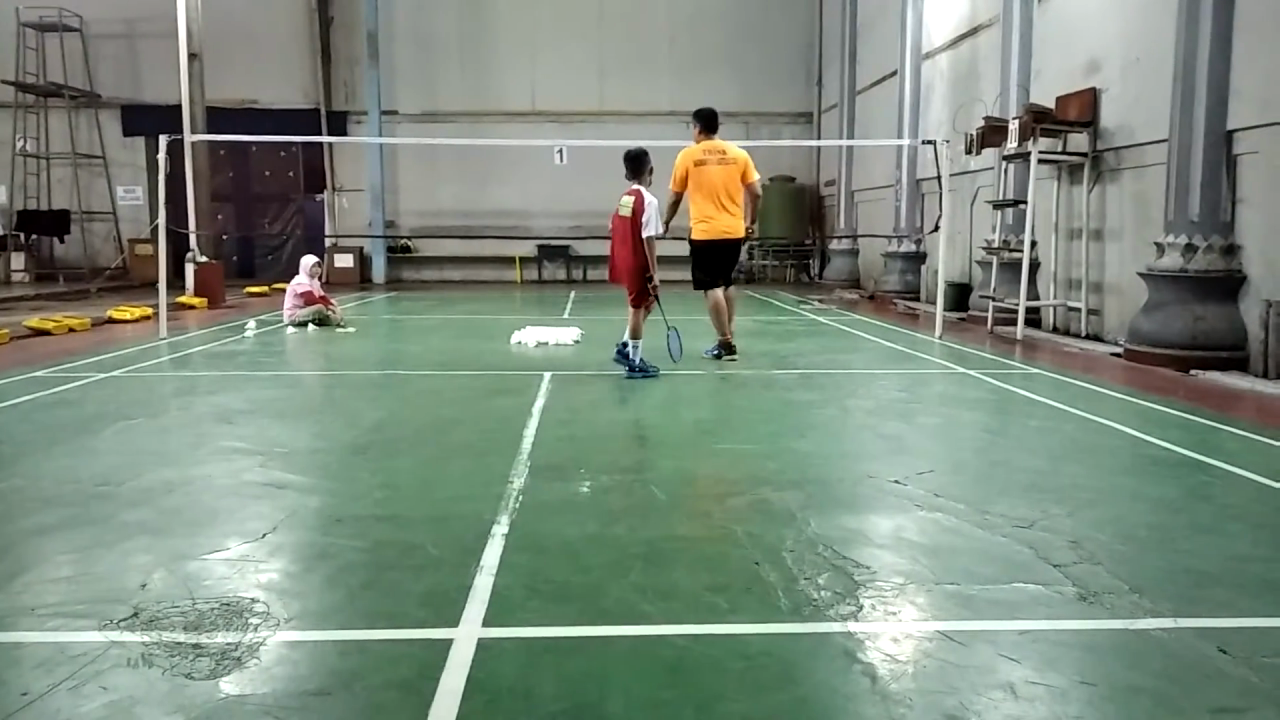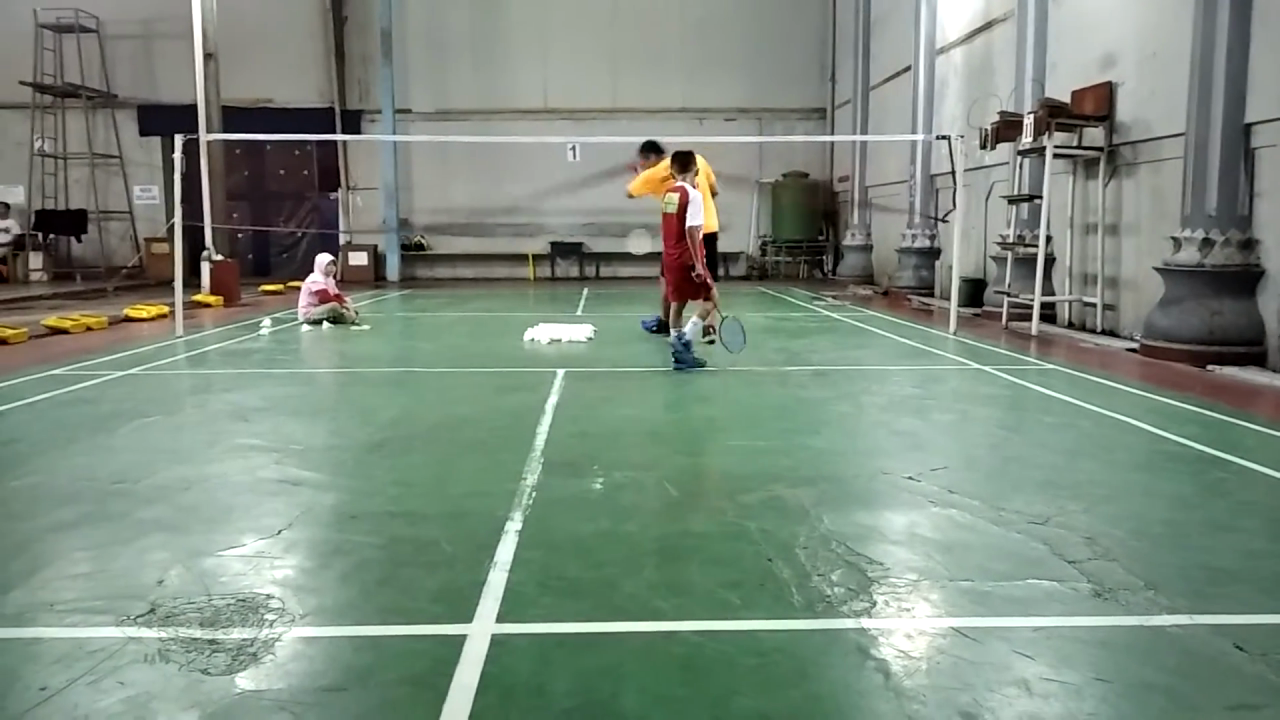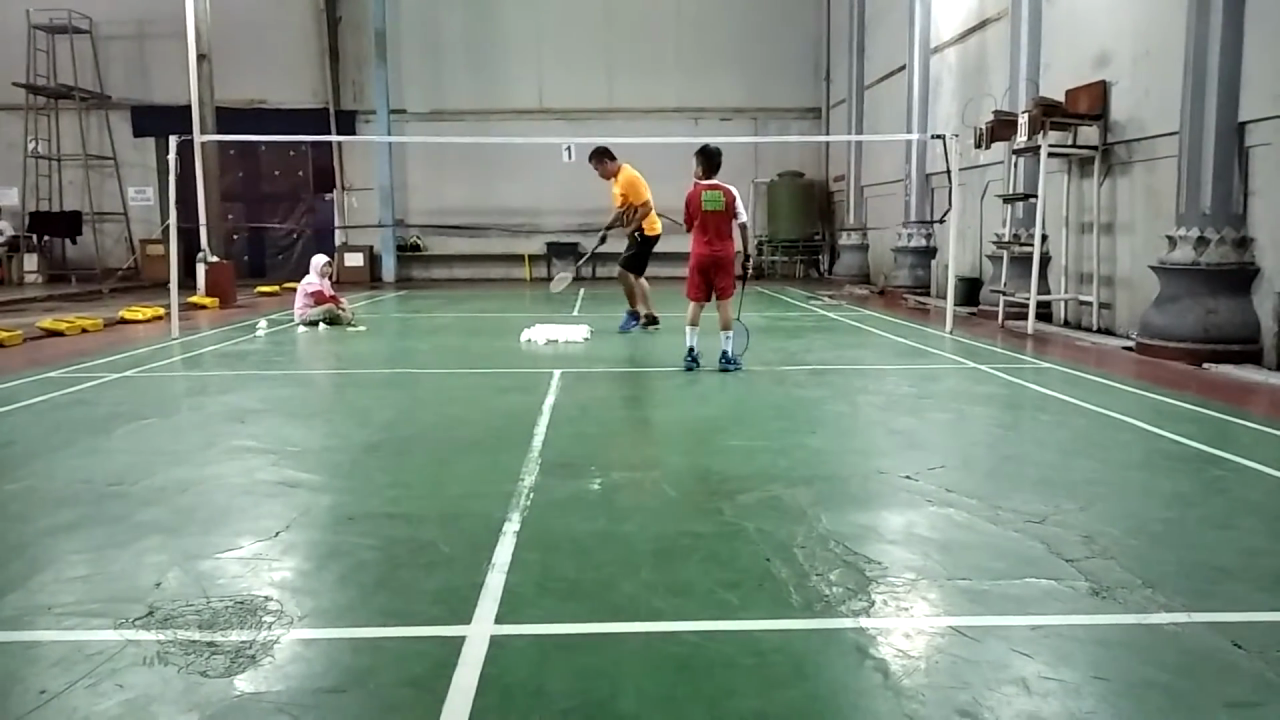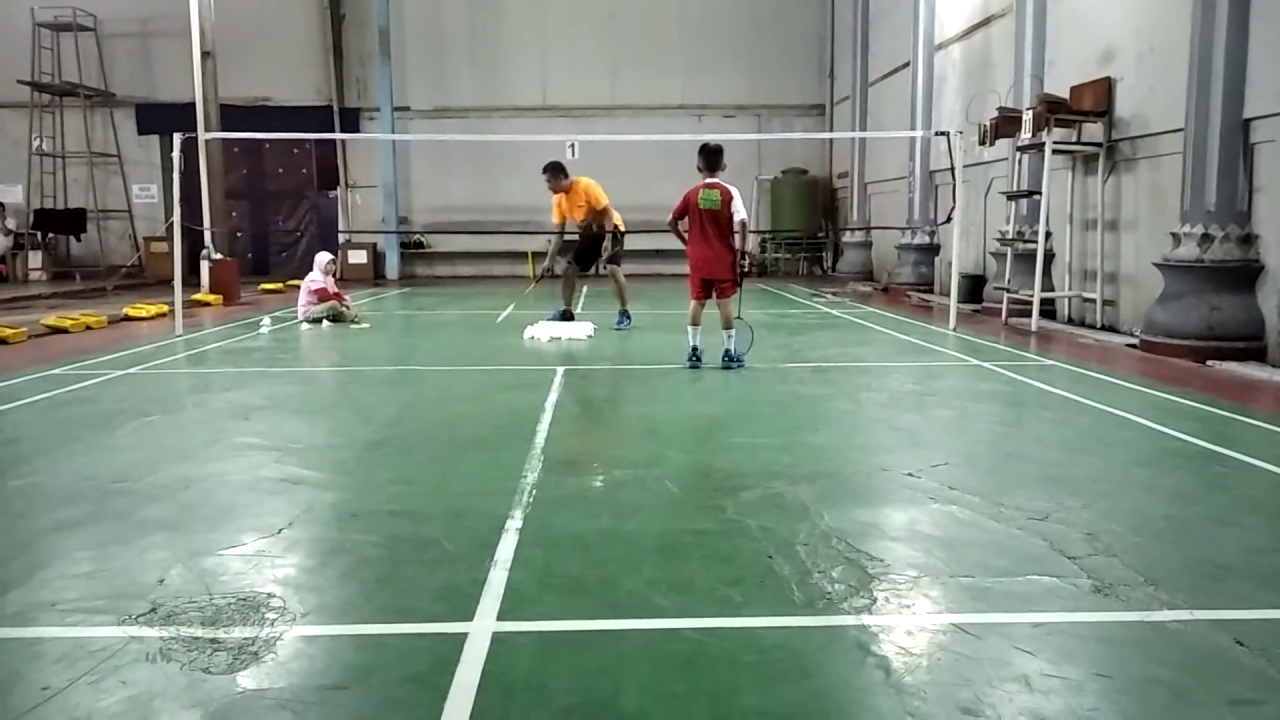
dt=0.7s
person 1, frame 1
left shoulder: (624, 197)
right shoulder: (648, 200)
left elbow: (613, 230)
right elbow: (648, 240)
right wrist: (653, 273)
left hip: (623, 264)
right hip: (638, 265)
left knee: (644, 304)
right knee: (638, 309)
left ankle: (624, 348)
right ankle: (634, 363)
person 1, frame 2
left shoulder: (667, 194)
right shoulder: (693, 194)
right elbow: (691, 230)
right wrist: (697, 263)
left hip: (670, 257)
right hip: (687, 258)
left knee: (677, 303)
right knee: (709, 299)
left ankle: (681, 354)
right ankle: (685, 338)
person 1, frame 3
left shoulder: (693, 194)
right shoulder: (730, 192)
left elbow: (689, 226)
right elbow: (743, 225)
right wrist: (747, 254)
left hip: (699, 256)
right hip: (723, 256)
left knee: (696, 303)
right knee: (723, 304)
left ankle: (691, 352)
right ankle: (726, 355)
person 1, frame 4
left shoulder: (692, 194)
right shoulder: (730, 192)
left elbow: (672, 222)
right elbow: (742, 223)
left wrist: (684, 240)
right wrist: (742, 251)
left hip: (698, 257)
right hip: (723, 257)
left knee: (697, 301)
right knee: (724, 303)
left ankle: (694, 351)
right ankle: (729, 353)
person 2, frame 1
left shoulder: (687, 156)
right shoulder: (739, 155)
left elbow: (674, 199)
right elbow: (756, 193)
left wrist: (664, 226)
right wrist: (750, 222)
left hip: (704, 233)
right hip: (734, 232)
left knee: (712, 288)
right knee: (726, 285)
left ankle: (725, 344)
right ankle: (727, 332)
person 2, frame 2
left shoulder: (654, 174)
right shoulder: (697, 160)
left elbow: (629, 192)
right elbow: (714, 191)
left wrist: (639, 171)
right hip: (709, 228)
left ankle: (663, 322)
right ankle: (708, 327)
person 2, frame 3
left shoulder: (629, 177)
right shoulder: (615, 178)
left elbow: (647, 207)
left wrist: (631, 229)
right wrist: (606, 229)
left hip: (646, 231)
right hip: (636, 231)
left knee: (624, 271)
right knee: (636, 275)
left ankle: (634, 313)
right ankle: (650, 316)
person 2, frame 4
left shoulder: (586, 186)
right shoulder: (558, 199)
left elbow: (607, 212)
right elbow: (558, 232)
left wrist: (608, 240)
right wrist: (550, 259)
left hip: (611, 230)
right hip: (588, 234)
left knee: (613, 269)
right knee: (570, 270)
left ankle: (624, 313)
right ankle: (566, 311)
